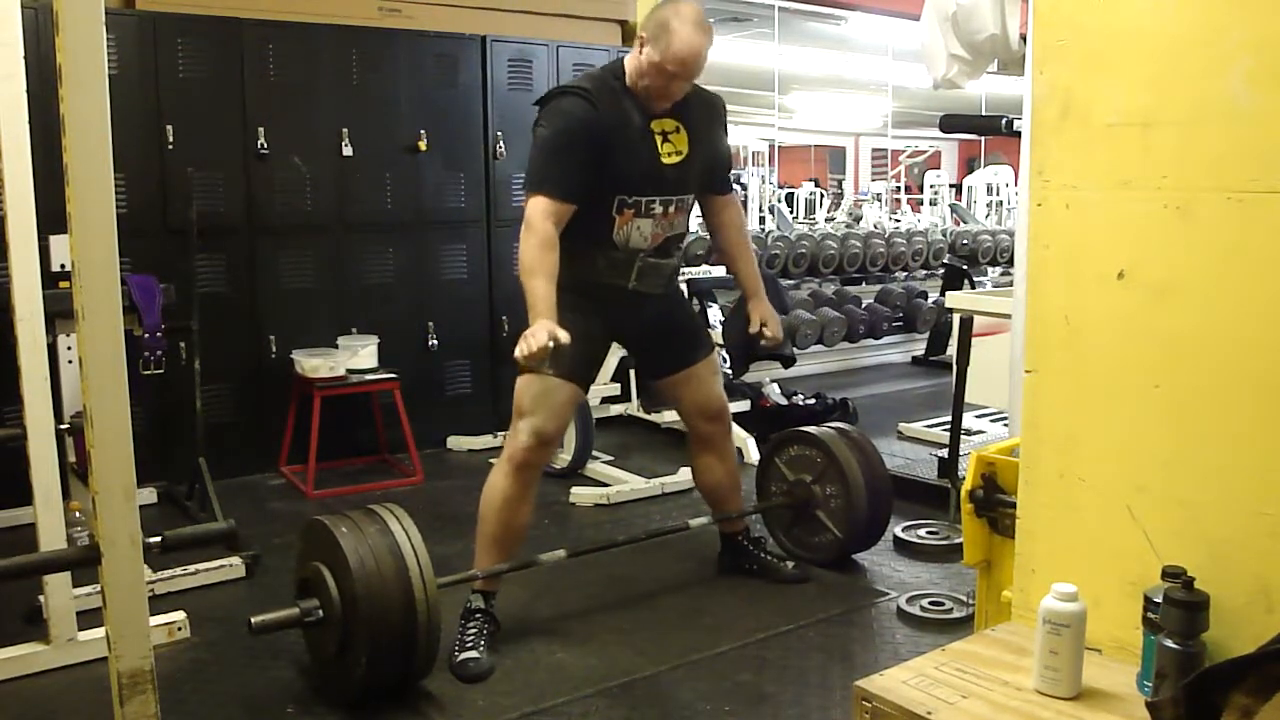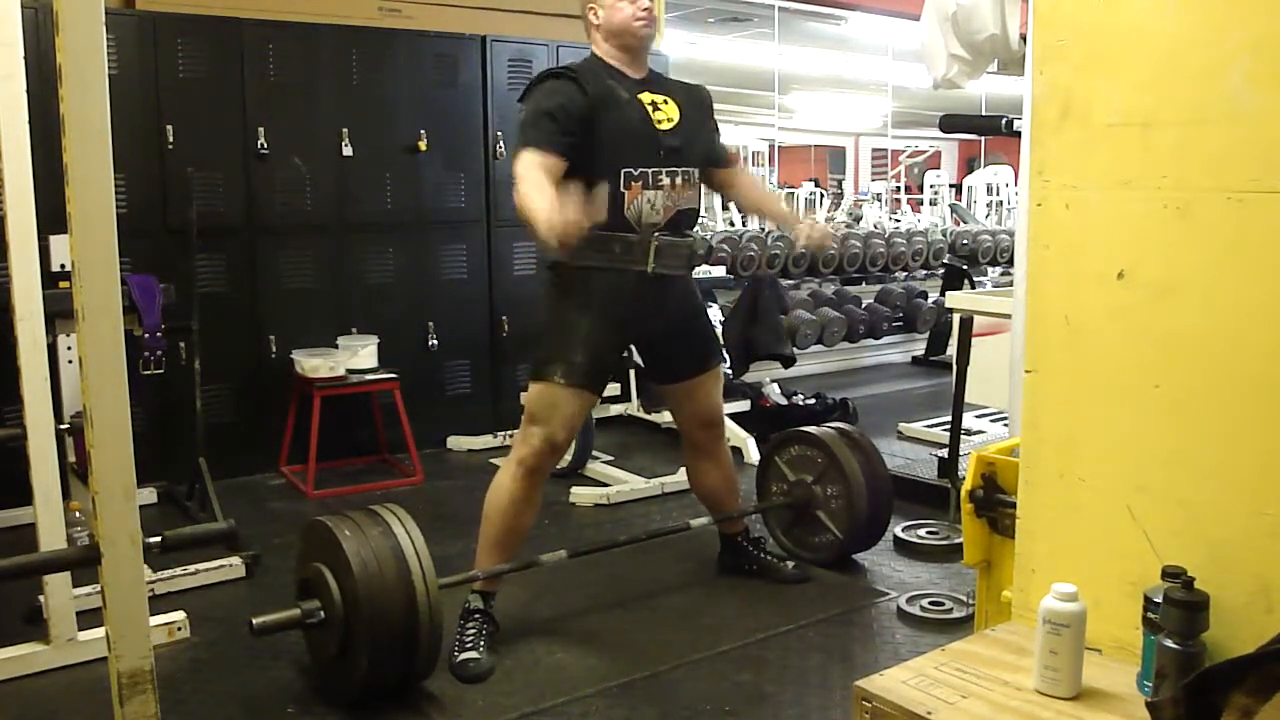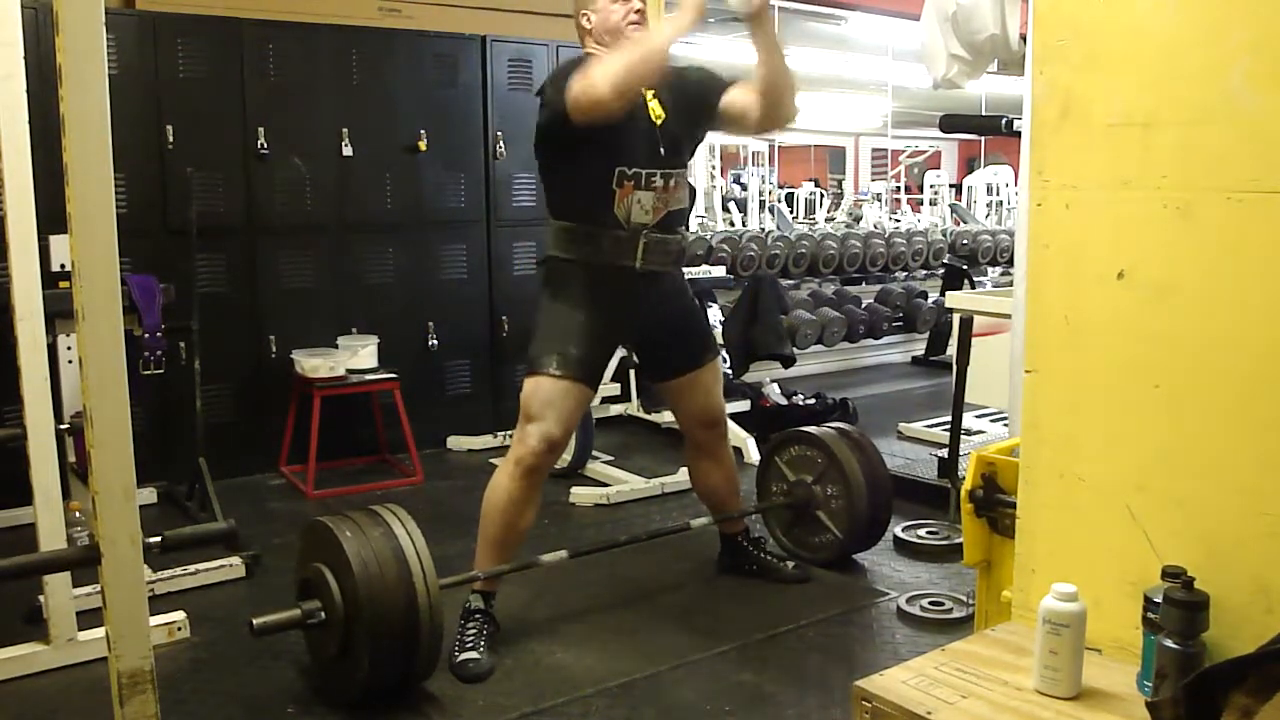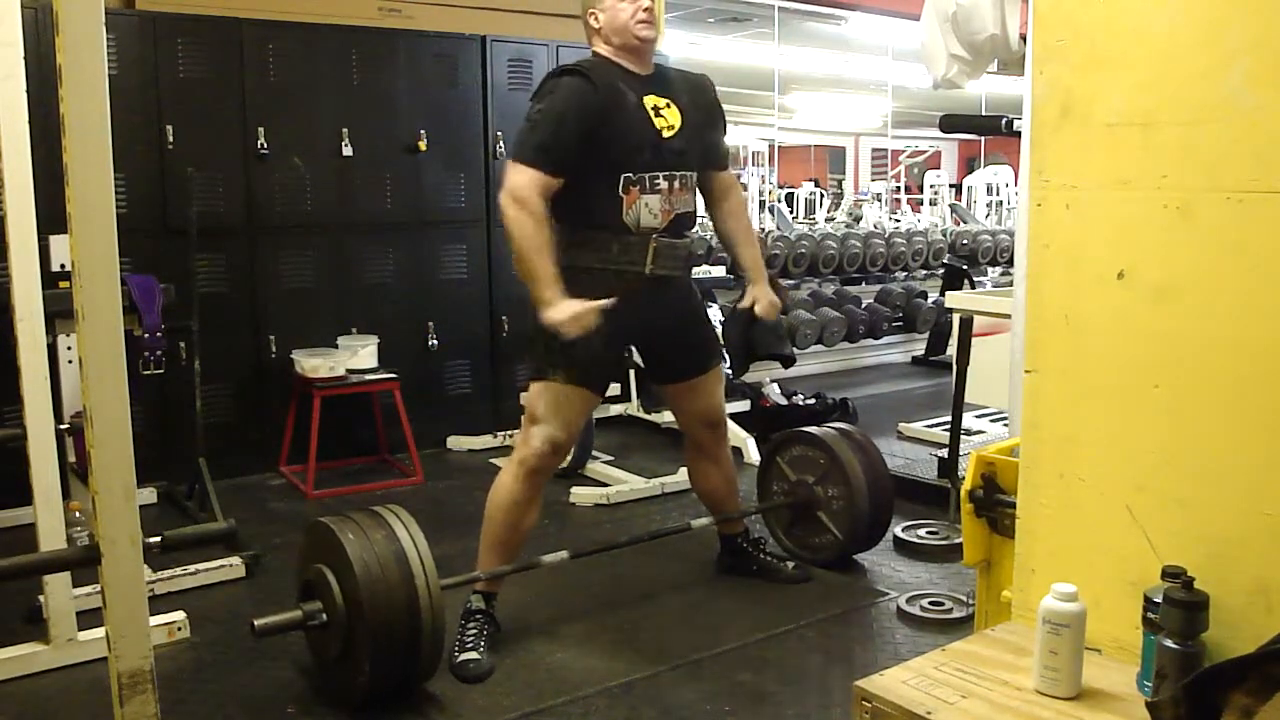
dt=0.5s
person 1, frame 1
left shoulder: (704, 112)
right shoulder: (580, 111)
left elbow: (723, 207)
right elbow: (542, 220)
left wrist: (757, 296)
right wrist: (542, 319)
left hip: (657, 290)
right hip: (581, 293)
left knee: (712, 418)
right knee: (529, 442)
left ankle: (739, 544)
right ankle: (478, 606)
person 1, frame 2
left shoulder: (688, 99)
right shoulder: (569, 90)
left elbow: (729, 177)
right elbow: (530, 173)
left wrist: (794, 221)
right wrist: (551, 216)
left hip: (672, 287)
right hip: (597, 289)
left knee: (707, 427)
right knee: (537, 447)
left ankle: (738, 545)
right ankle: (478, 607)
person 1, frame 3
left shoulder: (687, 87)
right shoulder: (575, 80)
left elbow: (776, 112)
right elbow: (612, 92)
left hip: (662, 281)
right hip: (585, 284)
left knee: (710, 423)
right knee: (536, 445)
left ankle: (738, 545)
right ankle: (478, 607)
person 1, frame 4
left shoulder: (694, 93)
right shoulder: (576, 92)
left elbow: (723, 190)
right elbow: (519, 194)
left wrist: (756, 276)
right wrist: (550, 298)
left hip: (670, 286)
right hip: (593, 295)
left knee: (710, 428)
right knee: (540, 448)
left ankle: (737, 545)
right ankle: (479, 607)
